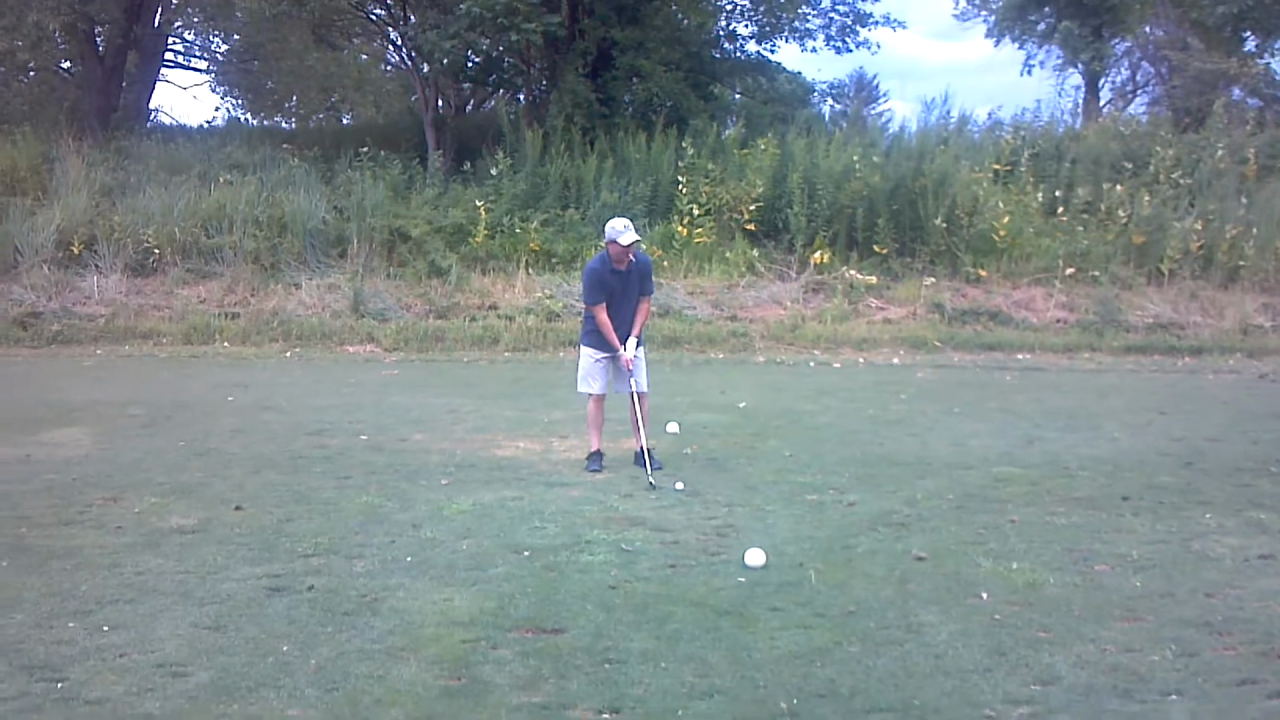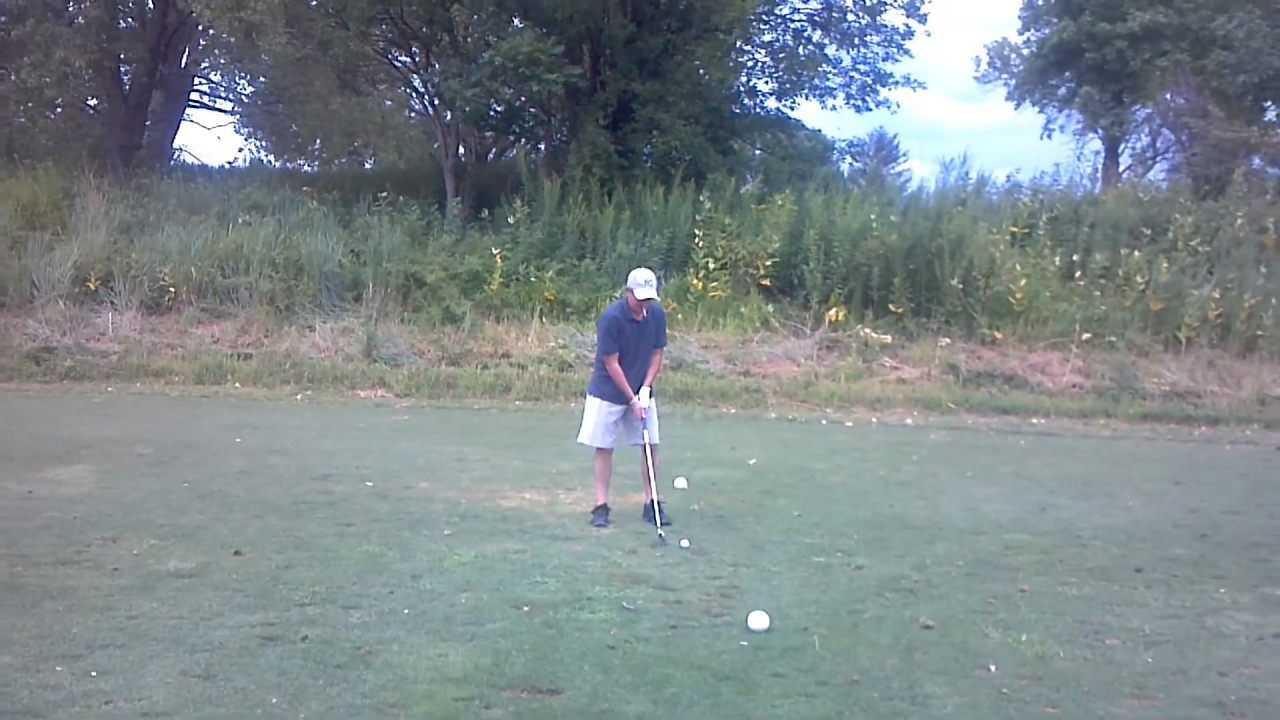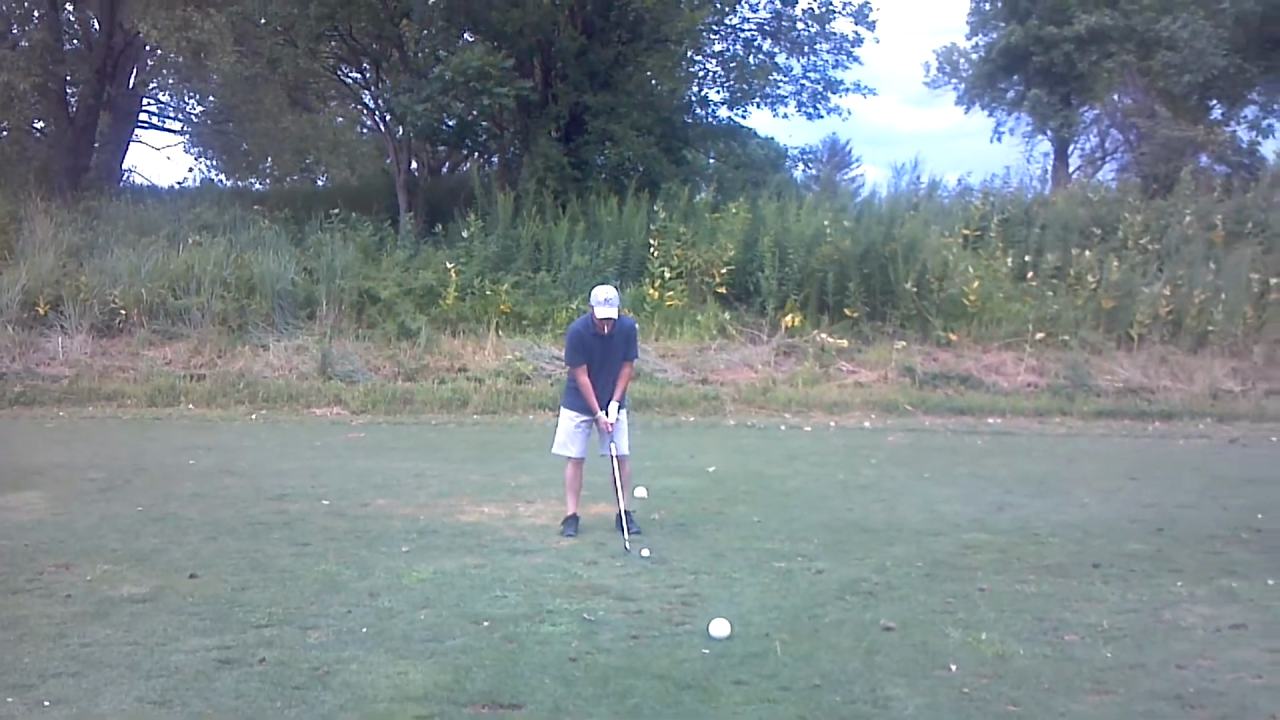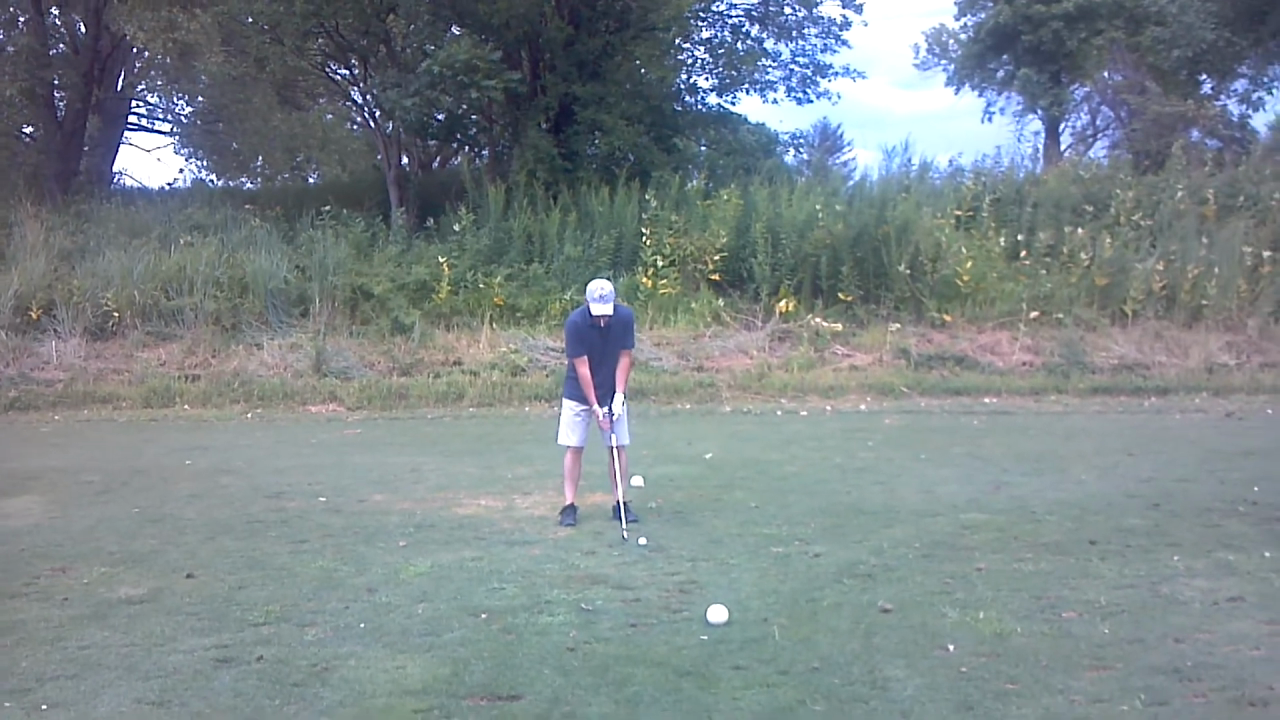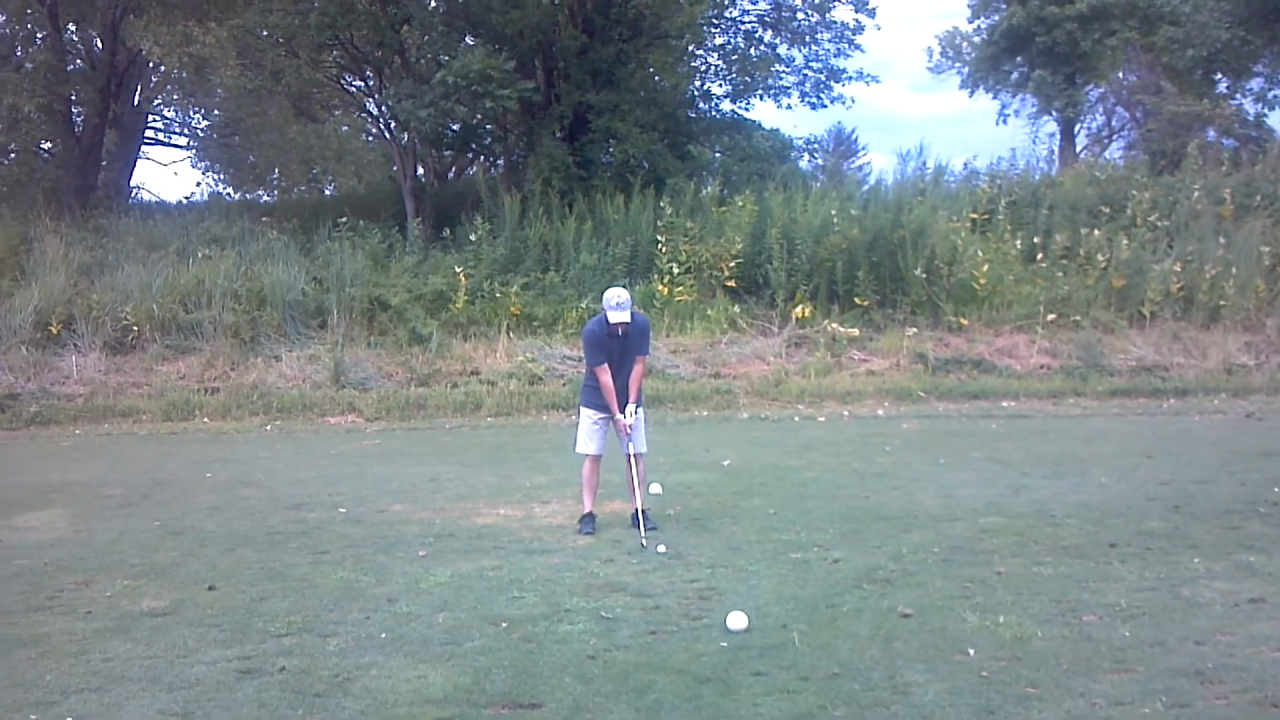
dt=1s
person 1, frame 1
left shoulder: (643, 263)
right shoulder: (594, 269)
left elbow: (644, 302)
right elbow: (600, 314)
left wrist: (633, 339)
right wrist: (619, 350)
left hip: (630, 340)
right hip: (597, 341)
left knee: (640, 393)
right knee: (597, 395)
left ankle: (642, 450)
right ankle: (595, 452)
person 1, frame 2
left shoulder: (658, 315)
right shoulder: (611, 317)
left elbow: (657, 354)
right elbow: (611, 363)
left wrist: (646, 389)
right wrist: (631, 399)
left hip: (641, 392)
right hip: (608, 393)
left knee: (650, 445)
right knee: (604, 448)
left ankle: (651, 503)
right ankle: (601, 506)
person 1, frame 3
left shoulder: (628, 327)
right shoulder: (577, 331)
left elbow: (627, 367)
right elbow: (580, 376)
left wrist: (614, 403)
right wrist: (597, 413)
left hip: (613, 403)
right hip: (579, 404)
left knee: (621, 456)
right knee: (575, 458)
left ankle: (624, 513)
right ankle: (571, 516)
person 1, frame 4
left shoulder: (625, 317)
right shoulder: (575, 322)
left elbow: (625, 357)
right elbow: (582, 367)
left wrist: (619, 394)
right wrist: (594, 406)
left hip: (612, 394)
right hip: (578, 394)
left knee: (618, 447)
right knee: (574, 447)
left ankle: (620, 503)
right ankle: (569, 505)
person 1, frame 5
left shoulder: (642, 324)
right shoulder: (592, 331)
left elbow: (639, 365)
right elbow: (603, 375)
left wrist: (631, 404)
right wrist: (616, 414)
left hip: (629, 401)
right hip: (596, 402)
left knee: (636, 454)
right knee: (592, 456)
left ankle: (638, 511)
right ankle: (587, 514)
